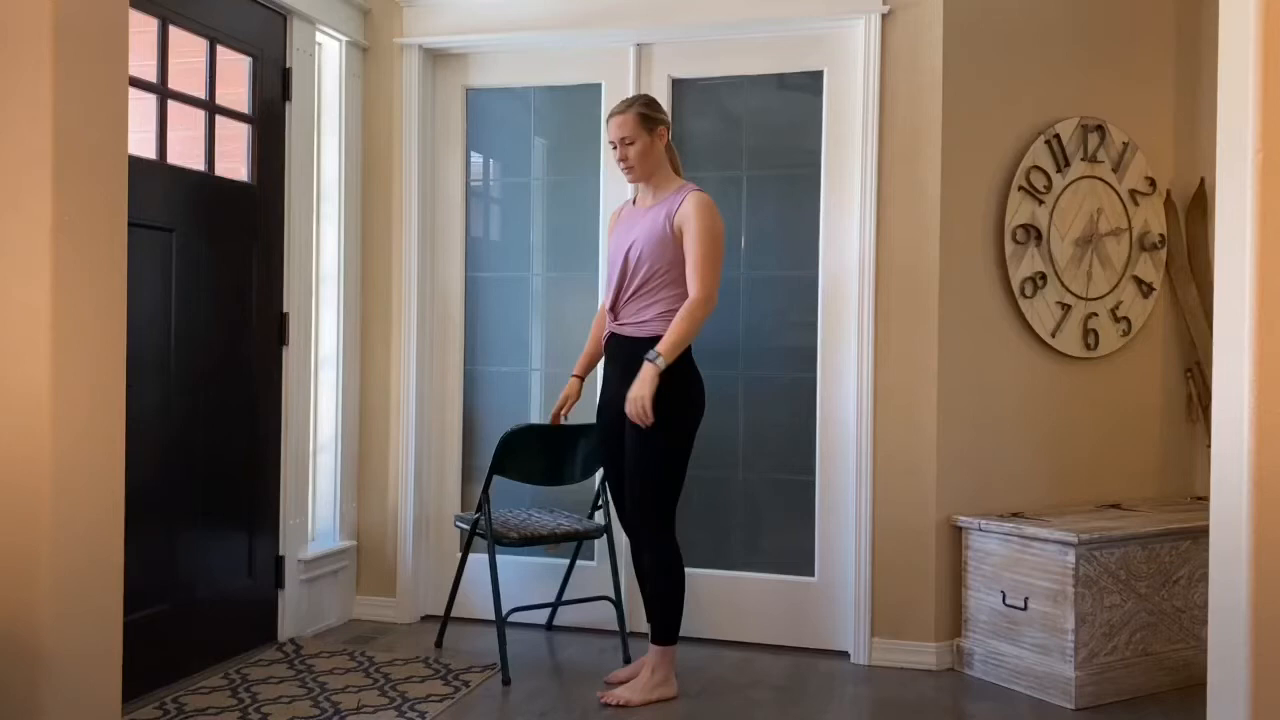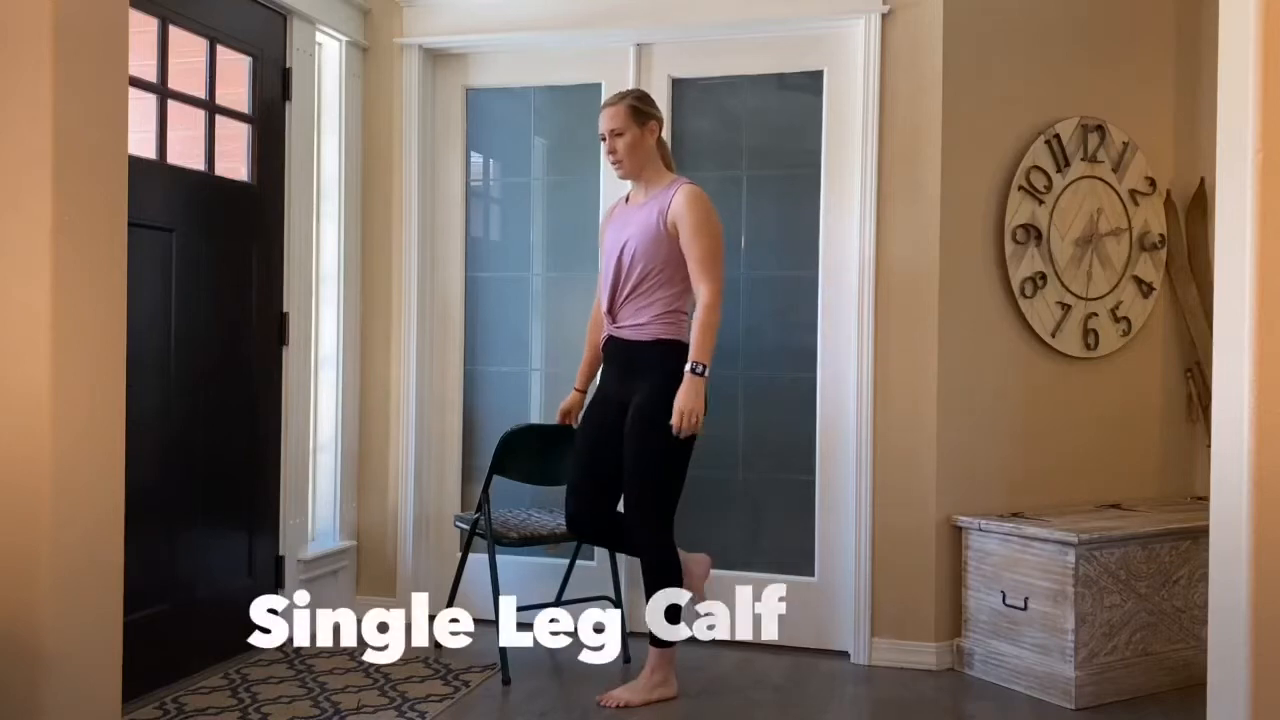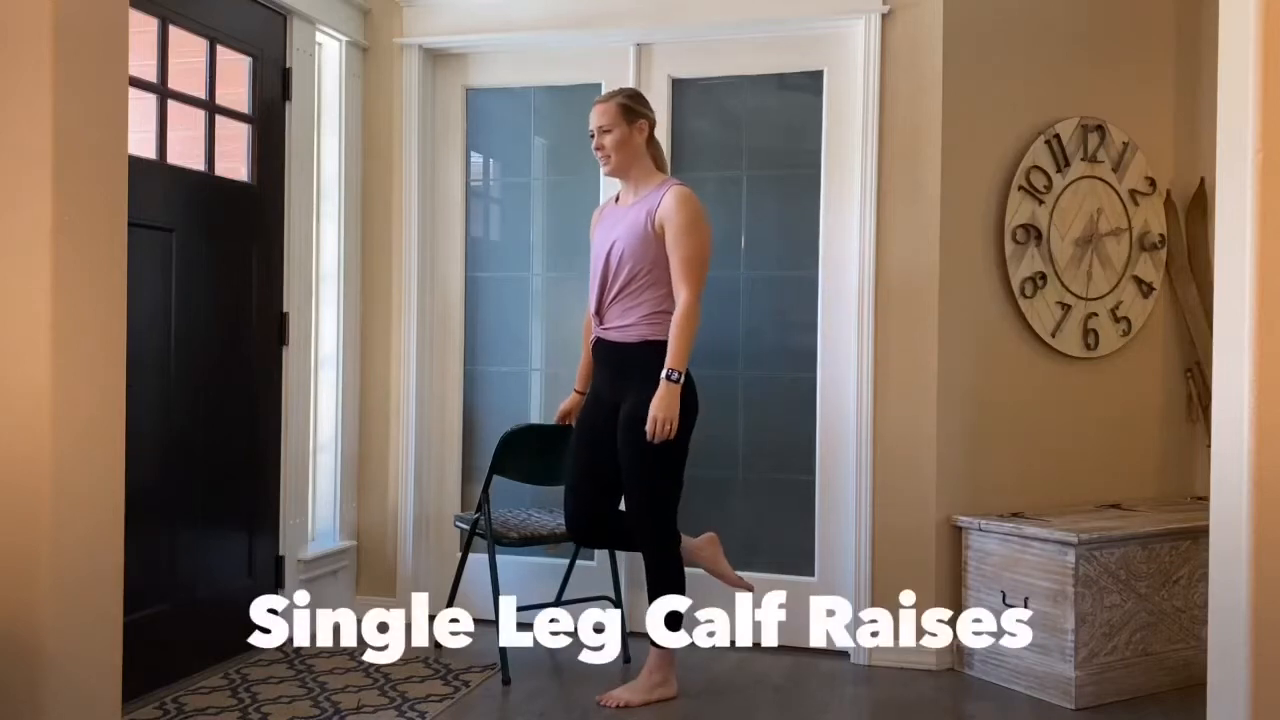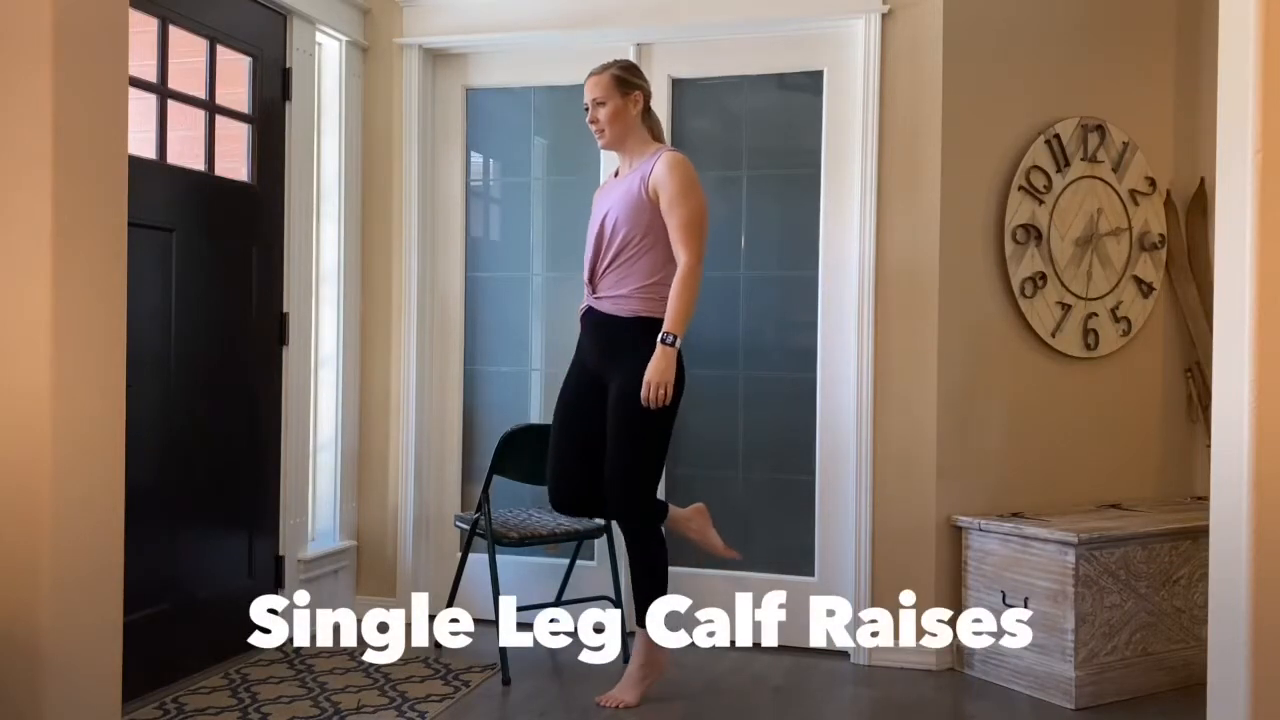
dt=0.5s
person 1, frame 1
left shoulder: (693, 207)
right shoulder: (622, 216)
left elbow: (700, 297)
left wrist: (653, 369)
right wrist: (579, 375)
left hip: (666, 375)
right hip: (621, 372)
left knee: (651, 520)
right knee: (633, 518)
left ankle: (662, 671)
right ankle: (655, 652)
person 1, frame 2
left shoulder: (685, 201)
right shoulder: (614, 214)
left elbow: (708, 296)
left wrist: (695, 378)
right wrist: (580, 386)
left hip: (662, 372)
right hip: (618, 374)
left knee: (648, 520)
right knee: (584, 510)
left ankle: (660, 671)
right ankle: (680, 566)
person 1, frame 3
left shoulder: (675, 201)
right shoulder: (603, 213)
left elbow: (687, 300)
left wrist: (671, 383)
right wrist: (580, 388)
left hip: (652, 374)
right hip: (609, 377)
left knee: (649, 521)
right knee: (585, 519)
left ankle: (660, 672)
right ankle: (692, 548)
person 1, frame 4
left shoulder: (669, 168)
right shoulder: (607, 186)
left elbow: (688, 265)
left wrist: (668, 347)
left hip: (641, 345)
right hip: (593, 346)
left knee: (626, 498)
right knee: (568, 489)
left ankle: (649, 653)
right ankle: (679, 519)
